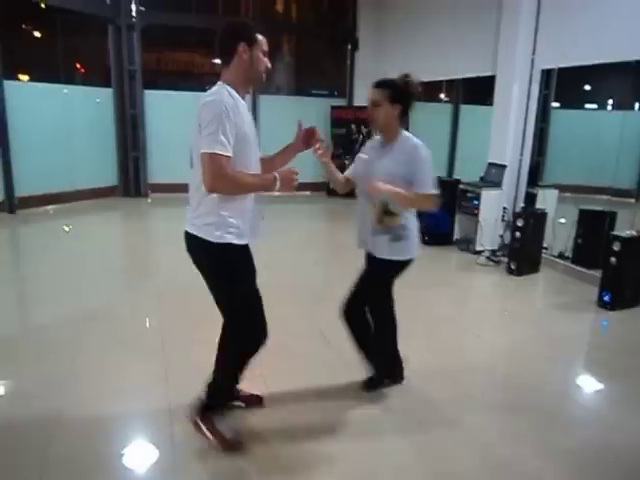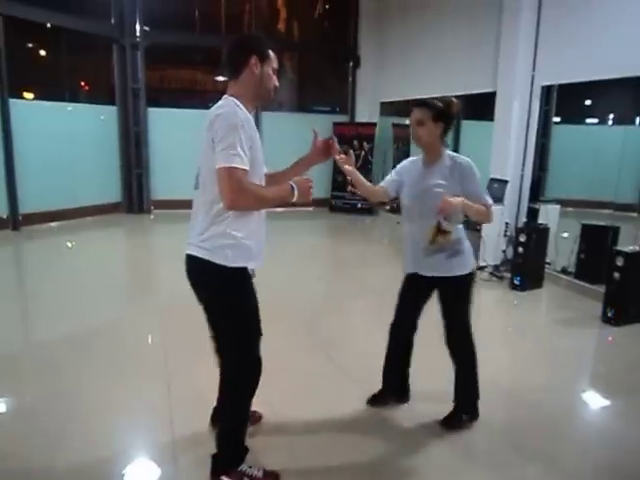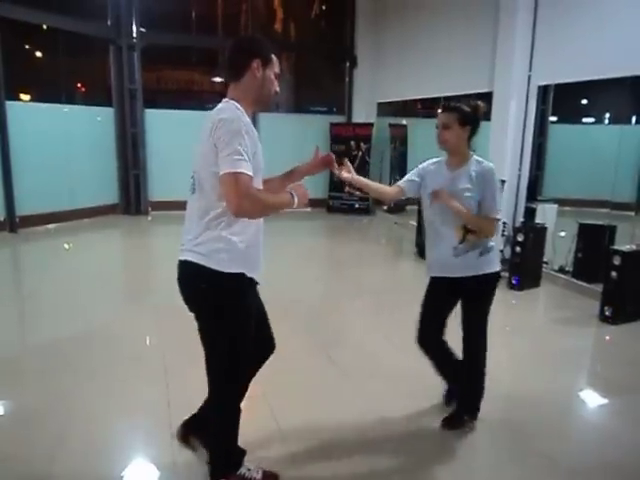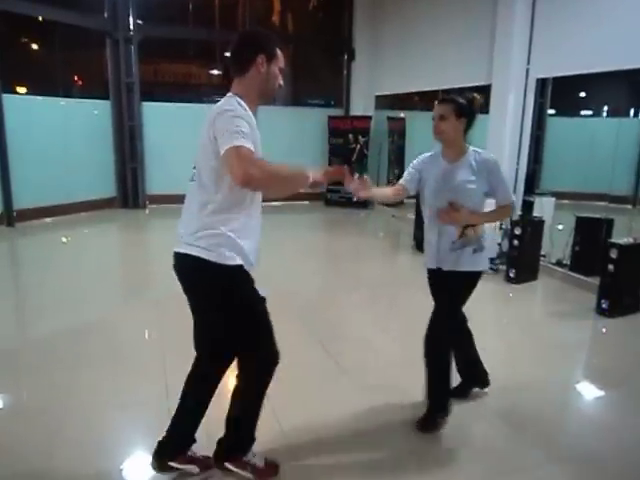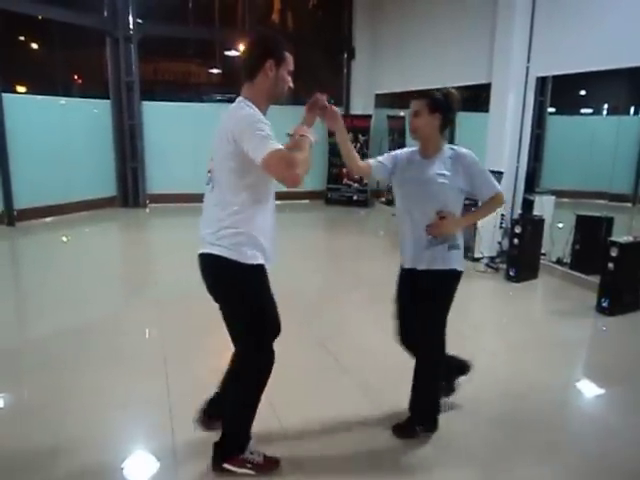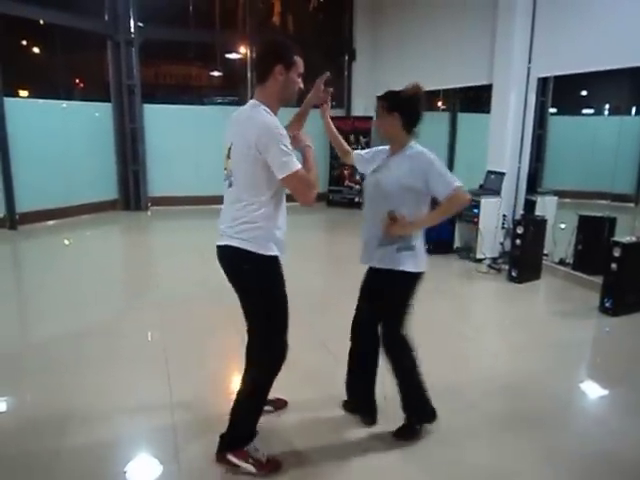
dt=0.3s
person 1, frame 1
left shoulder: (238, 106)
right shoulder: (219, 104)
left elbow: (251, 169)
right elbow: (217, 179)
left wrist: (295, 148)
right wrist: (276, 180)
left hip: (232, 239)
right hip: (216, 240)
left knee: (241, 321)
right knee: (250, 328)
left ankle: (224, 392)
right ankle: (210, 409)
person 1, frame 2
left shoulder: (236, 118)
right shoulder: (231, 116)
left elbow: (260, 182)
right elbow: (237, 195)
left wrist: (309, 160)
right wrist: (293, 192)
left hip: (225, 260)
right hip: (220, 263)
left knee: (241, 351)
right knee: (243, 360)
left ankle: (226, 414)
person 1, frame 3
left shoulder: (231, 120)
right shoulder: (233, 120)
left elbow: (254, 188)
right elbow: (243, 201)
left wrist: (305, 170)
right wrist: (293, 198)
left hip: (224, 268)
right hip: (215, 271)
left knee: (259, 346)
right knee: (231, 369)
left ankle: (201, 426)
person 1, frame 4
left shoulder: (236, 115)
right shoulder: (231, 113)
left elbow: (262, 187)
right elbow: (248, 174)
left wrist: (309, 178)
right wrist: (305, 175)
left hip: (208, 259)
right hip: (214, 262)
left knee: (216, 357)
right knee: (261, 356)
person 1, frame 5
left shoulder: (244, 117)
right shoulder: (247, 118)
left elbow: (278, 170)
right elbow: (291, 173)
left wrist: (302, 127)
right wrist: (304, 139)
left hip: (228, 255)
right hip: (235, 259)
left knee: (263, 334)
right knee: (258, 353)
left ankle: (220, 408)
right ankle: (231, 450)
person 1, frame 6
left shoulder: (245, 117)
right shoulder: (265, 125)
right elbow: (306, 192)
left wrist: (309, 107)
right wrist: (307, 149)
left hip: (235, 245)
right hip: (253, 251)
left knee: (264, 330)
right knee: (272, 345)
left ankle: (252, 397)
right ankle: (237, 442)
person 2, frame 1
left shoulder: (413, 149)
right shoulder: (371, 147)
left elbow: (430, 202)
right elbow: (343, 185)
left wrist: (389, 190)
right wrist: (327, 163)
left hip: (395, 248)
right hip: (376, 245)
left knee: (355, 308)
right knee: (377, 306)
left ankle: (384, 369)
right ankle: (389, 370)
person 2, frame 2
left shoulder: (461, 167)
right shoulder: (408, 167)
left elbow: (488, 215)
right elbow: (377, 195)
left wrist: (462, 203)
right wrist: (353, 174)
left hip: (454, 267)
right hip: (418, 266)
left knee: (457, 337)
right knee: (400, 329)
left ankle: (467, 407)
right ankle: (395, 389)
person 2, frame 3
left shoulder: (484, 172)
right shoulder: (429, 169)
left elbow: (490, 229)
right elbow: (392, 193)
left wrist: (455, 205)
right wrist: (355, 179)
left hip: (480, 269)
right hip: (442, 269)
left knee: (473, 338)
right knee: (428, 335)
left ankle: (468, 406)
right ankle: (457, 379)
person 2, frame 4
left shoulder: (484, 163)
right shoulder: (424, 163)
left elbow: (508, 208)
right elbow: (398, 192)
left wrist: (470, 217)
right wrist: (369, 192)
left hip: (466, 262)
right hip: (436, 261)
left knee: (438, 331)
right knee: (453, 323)
left ankle: (437, 406)
right ankle: (474, 376)
person 2, frame 5
left shoulder: (461, 160)
right shoulder: (400, 160)
left elbow: (497, 199)
right elbow: (359, 168)
left wrist: (460, 222)
right wrist: (339, 131)
left hip: (443, 263)
right hip: (410, 262)
left knee: (427, 336)
right knee: (409, 332)
left ankle: (424, 417)
right ankle: (450, 368)
person 2, frame 6
left shoulder: (421, 158)
right shoulder: (379, 157)
left elbow: (460, 197)
right elbow: (347, 155)
left wrist: (416, 222)
right wrist: (325, 117)
left hip: (401, 262)
right hip: (383, 260)
left knee: (391, 336)
right knee: (364, 330)
left ankle: (419, 410)
right ankle: (361, 401)
